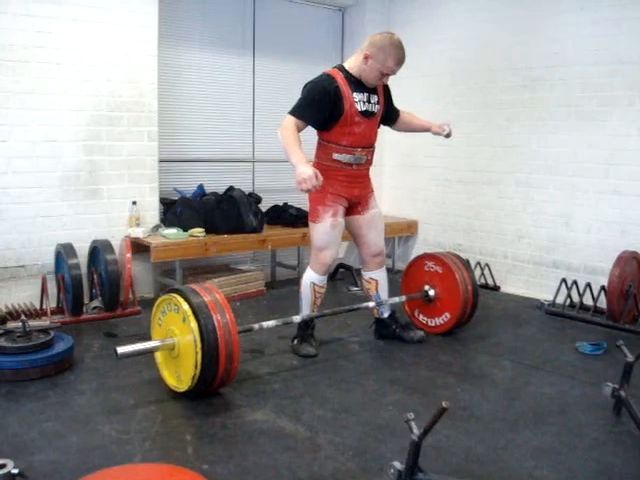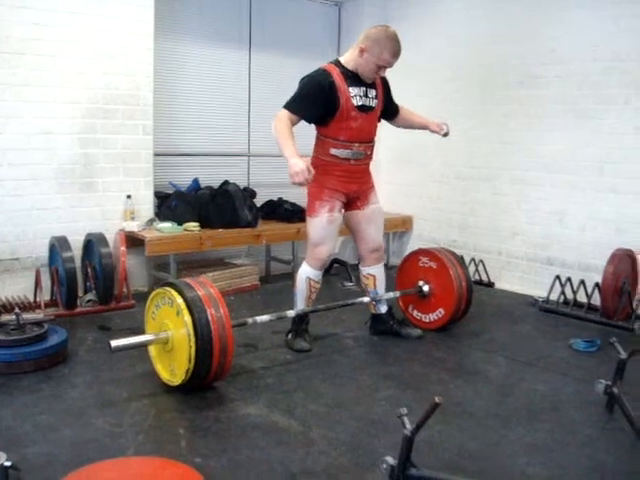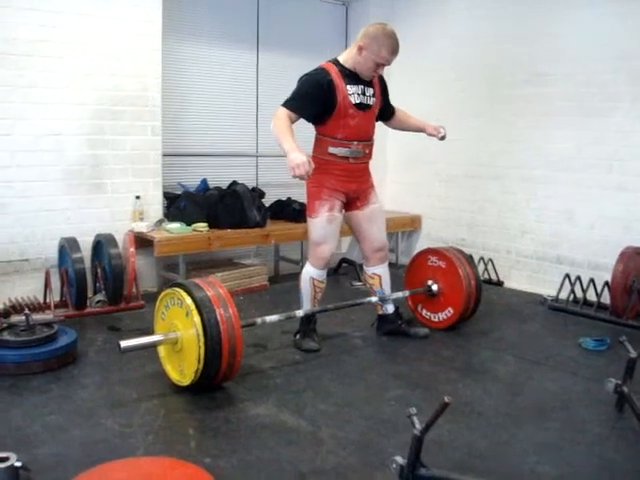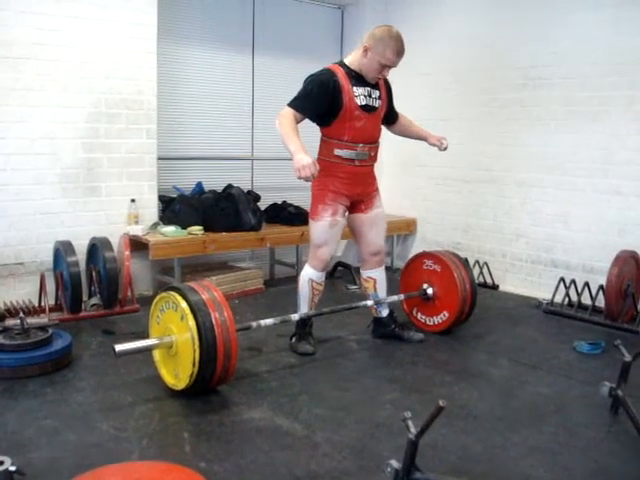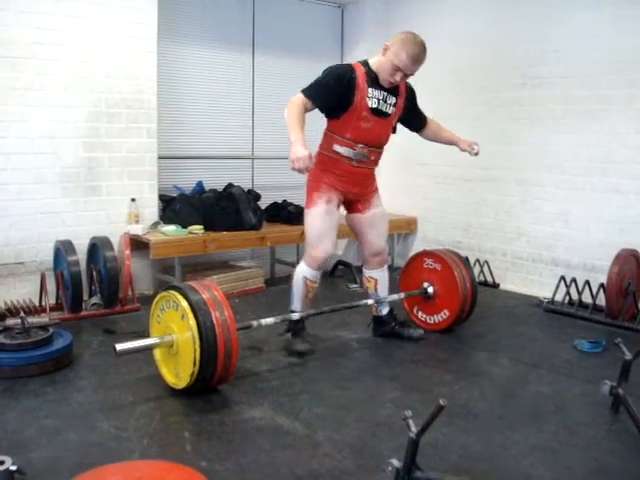
dt=0.5s
person 1, frame 1
left shoulder: (379, 89)
right shoulder: (326, 86)
left elbow: (394, 118)
right elbow: (288, 127)
left wrist: (430, 126)
right wrist: (301, 164)
left hip: (362, 186)
right hip: (329, 186)
left knee: (376, 254)
right knee: (323, 260)
left ankle: (385, 320)
right ankle: (304, 330)
person 1, frame 2
left shoulder: (378, 83)
right shoulder: (322, 80)
left elbow: (394, 114)
right elbow: (282, 120)
left wrist: (428, 124)
right wrist: (292, 157)
left hip: (362, 181)
right hip: (327, 181)
left knee: (374, 250)
right knee: (318, 256)
left ankle: (381, 316)
right ankle: (298, 325)
person 1, frame 3
left shoulder: (376, 83)
right shoulder: (321, 79)
left elbow: (390, 115)
right elbow: (281, 118)
left wrist: (425, 126)
right wrist: (293, 152)
left hip: (362, 180)
right hip: (327, 180)
left knee: (378, 249)
right knee: (321, 255)
left ankle: (388, 317)
right ankle: (306, 325)
person 1, frame 4
left shoulder: (381, 86)
right shoulder: (327, 80)
left elbow: (392, 120)
right elbow: (286, 117)
left wrist: (427, 136)
right wrist: (299, 153)
left hip: (366, 183)
right hip: (332, 183)
left knee: (375, 254)
right knee: (321, 257)
left ankle: (383, 320)
right ankle: (302, 328)
person 1, frame 5
left shoulder: (403, 93)
right shoulder: (343, 76)
left elbow: (423, 126)
right elbow: (296, 105)
left wrist: (458, 141)
right wrist: (298, 143)
left hip: (365, 183)
right hip: (328, 178)
left knee: (377, 253)
right knee: (318, 253)
left ankle: (383, 320)
right ankle: (296, 325)
